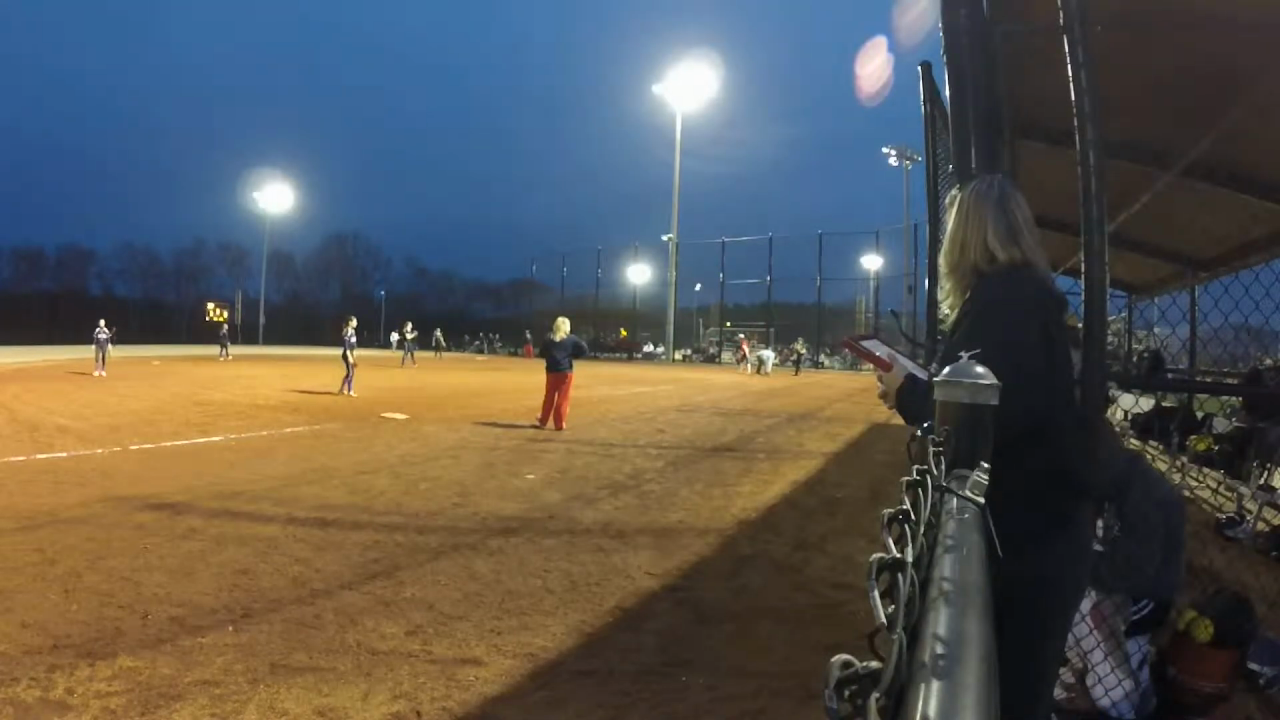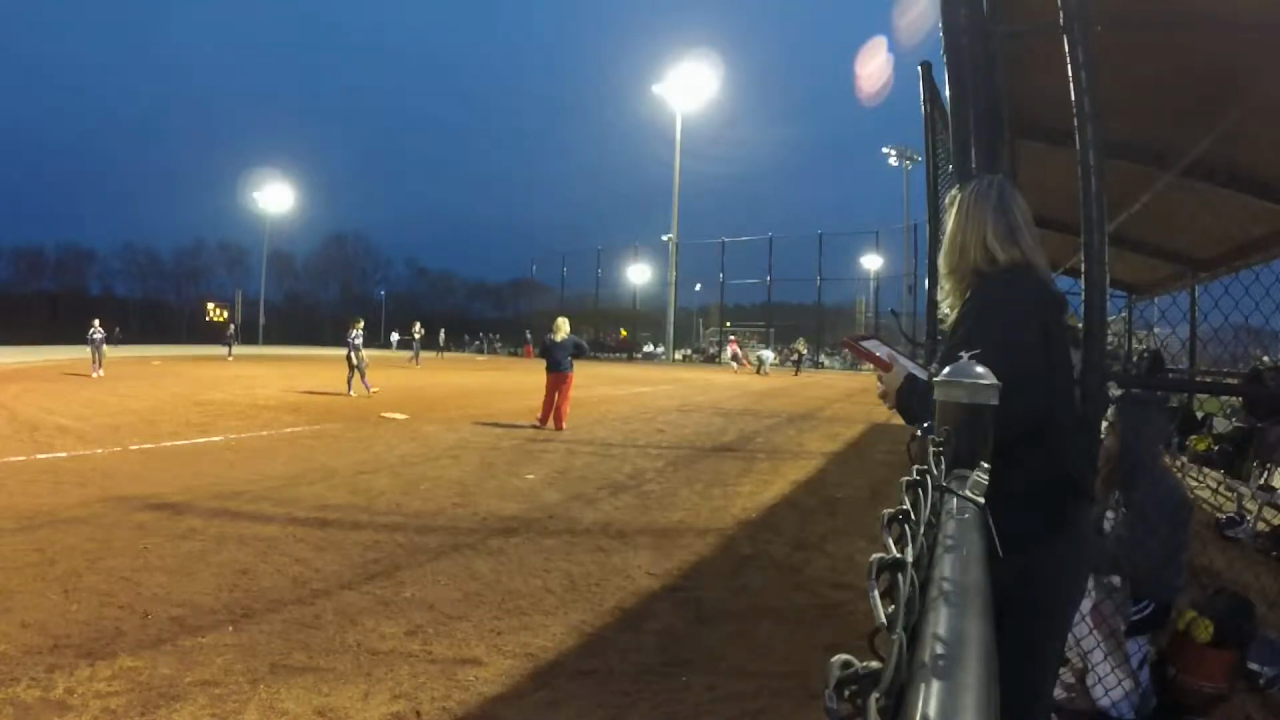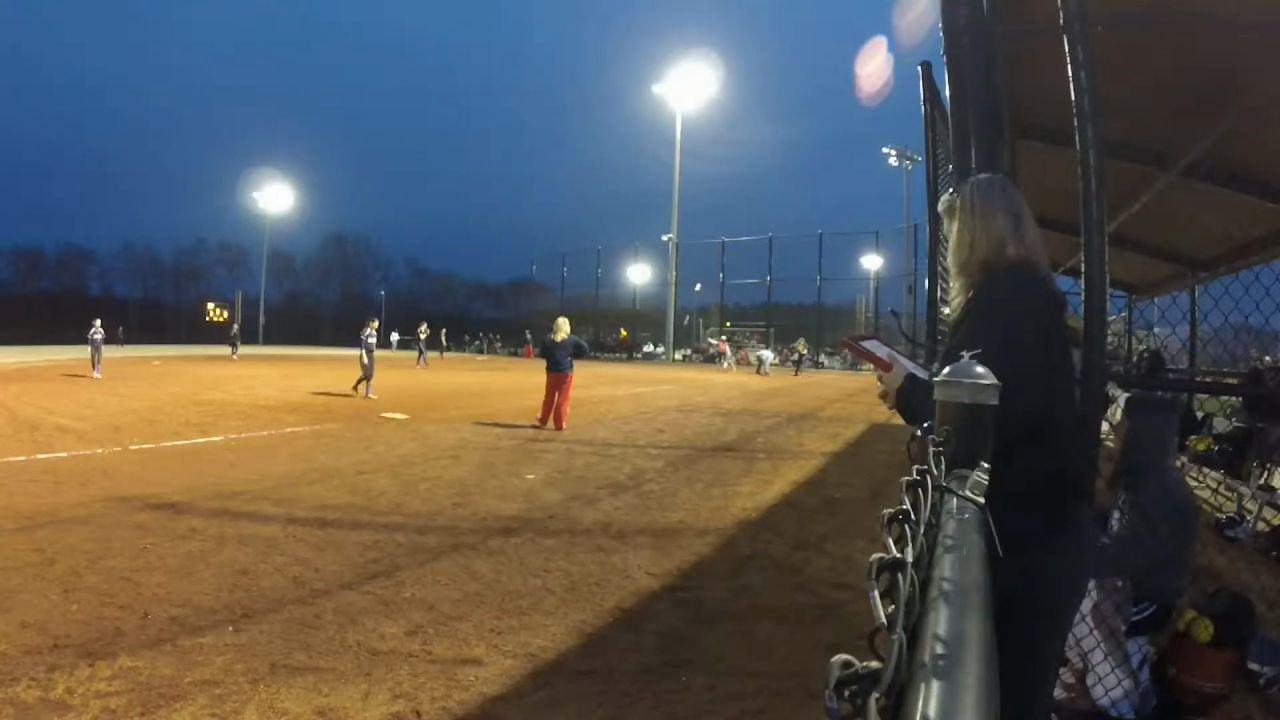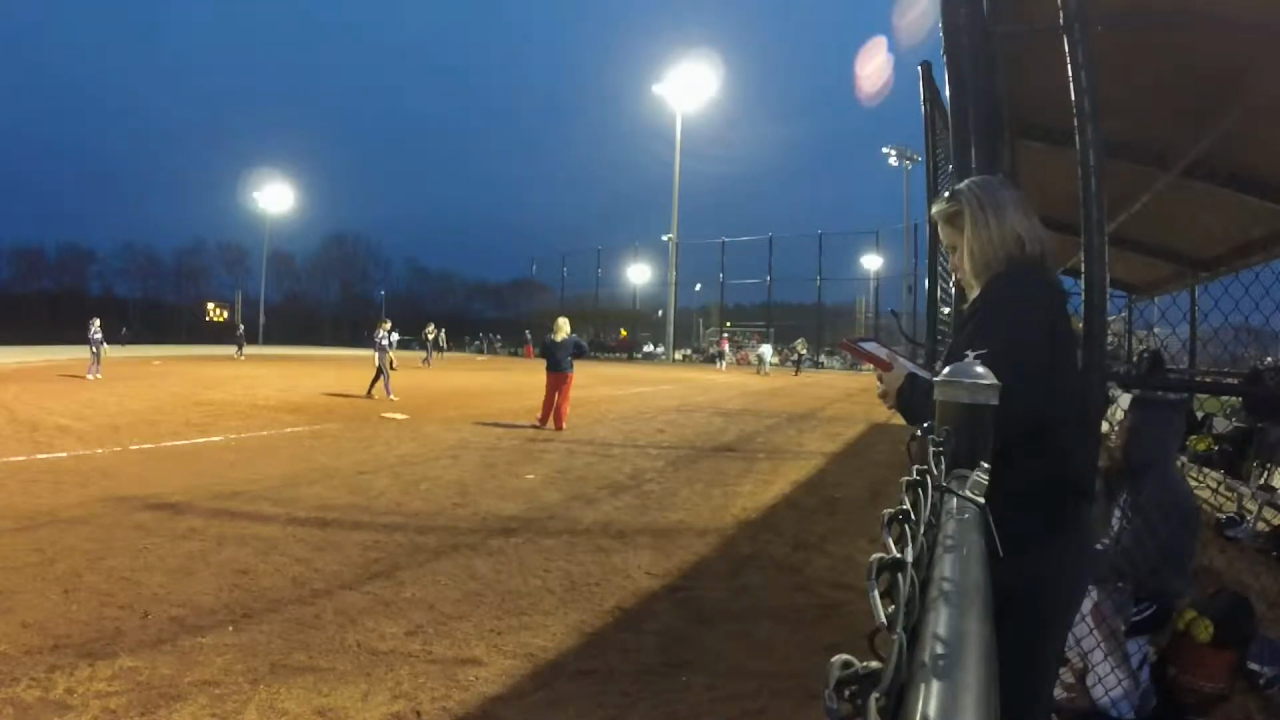
dt=0.5s
person 1, frame 1
left shoulder: (1001, 297)
right shoulder: (1028, 295)
left elbow: (985, 413)
left wrist: (907, 392)
right wrist: (922, 389)
left hip: (1025, 532)
right hip: (1041, 522)
person 1, frame 2
left shoulder: (1000, 298)
right shoulder: (1027, 296)
left elbow: (985, 414)
right elbow: (1013, 399)
left wrist: (908, 393)
right wrist: (922, 389)
left hip: (1024, 532)
right hip: (1039, 522)
person 1, frame 3
left shoulder: (1003, 298)
right shoulder: (1027, 296)
left elbow: (986, 413)
left wrist: (909, 393)
right wrist: (922, 389)
left hip: (1026, 532)
right hip: (1041, 521)
person 1, frame 4
left shoulder: (1012, 297)
right shoulder: (1032, 295)
left elbow: (989, 412)
left wrist: (910, 393)
right wrist: (923, 389)
left hip: (1026, 532)
right hip: (1040, 521)
person 2, frame 1
left shoulder: (1149, 498)
right shoulder: (1119, 482)
left elbow: (1128, 573)
right elbow: (1103, 540)
left hip: (1145, 597)
right hip: (1122, 577)
person 2, frame 2
left shoulder: (1157, 493)
right shoulder: (1131, 477)
left elbow: (1119, 559)
right elbow: (1110, 536)
left hip: (1146, 596)
right hip: (1127, 580)
person 2, frame 3
left shoulder: (1163, 495)
right shoulder: (1140, 478)
left elbow: (1121, 559)
right elbow: (1117, 531)
left hip: (1147, 598)
right hip: (1130, 581)
person 2, frame 4
left shoulder: (1164, 495)
right shoulder: (1143, 477)
left elbow: (1126, 564)
right elbow: (1120, 515)
right wrist: (1108, 472)
left hip: (1148, 598)
right hip: (1132, 580)
